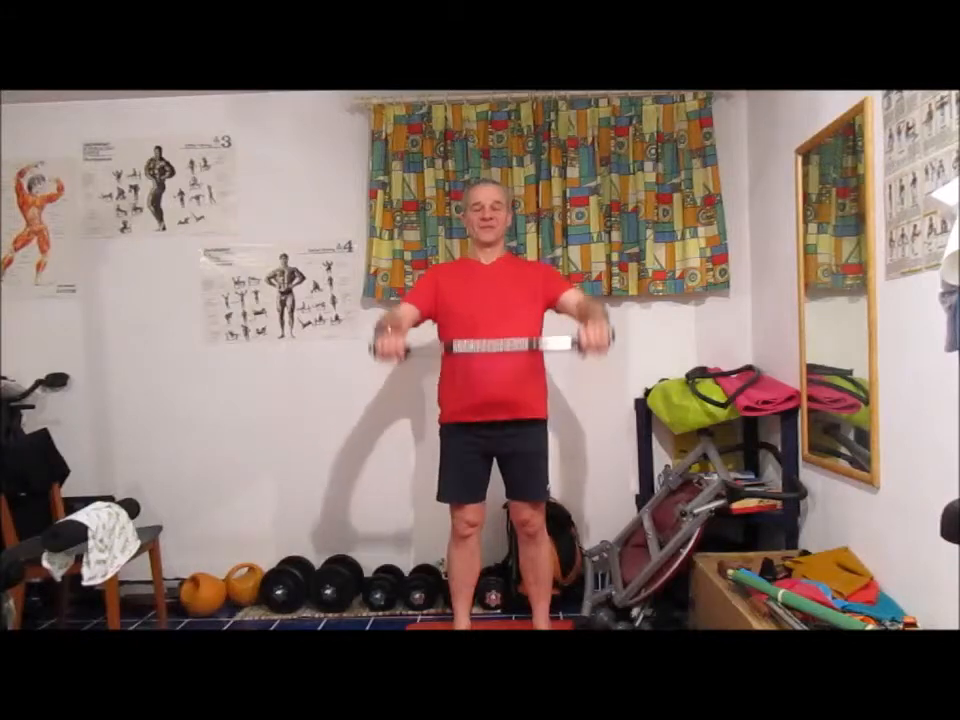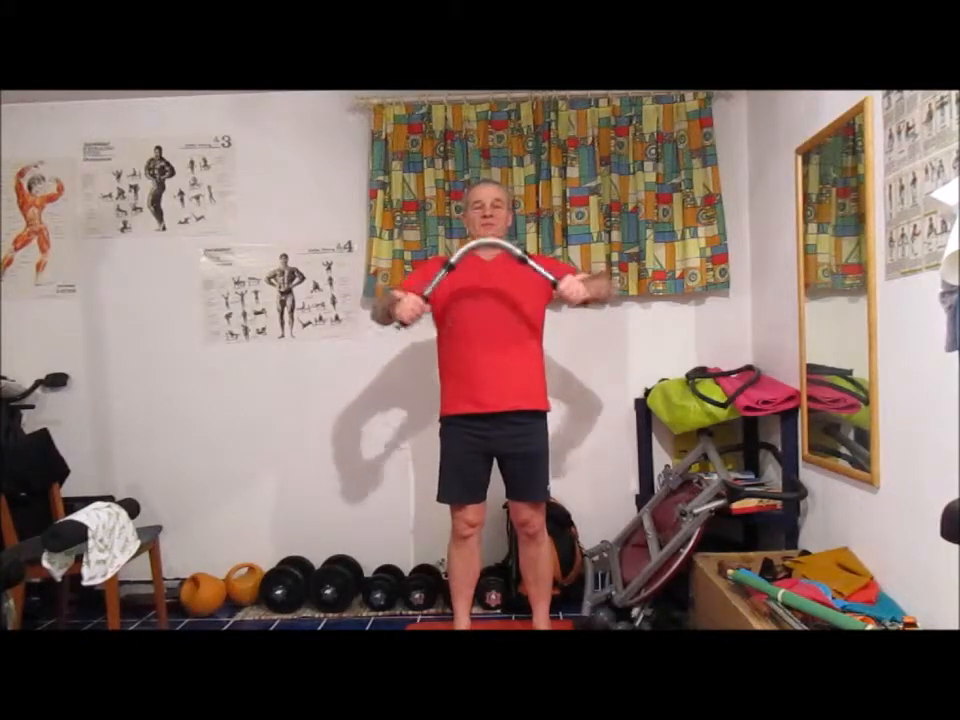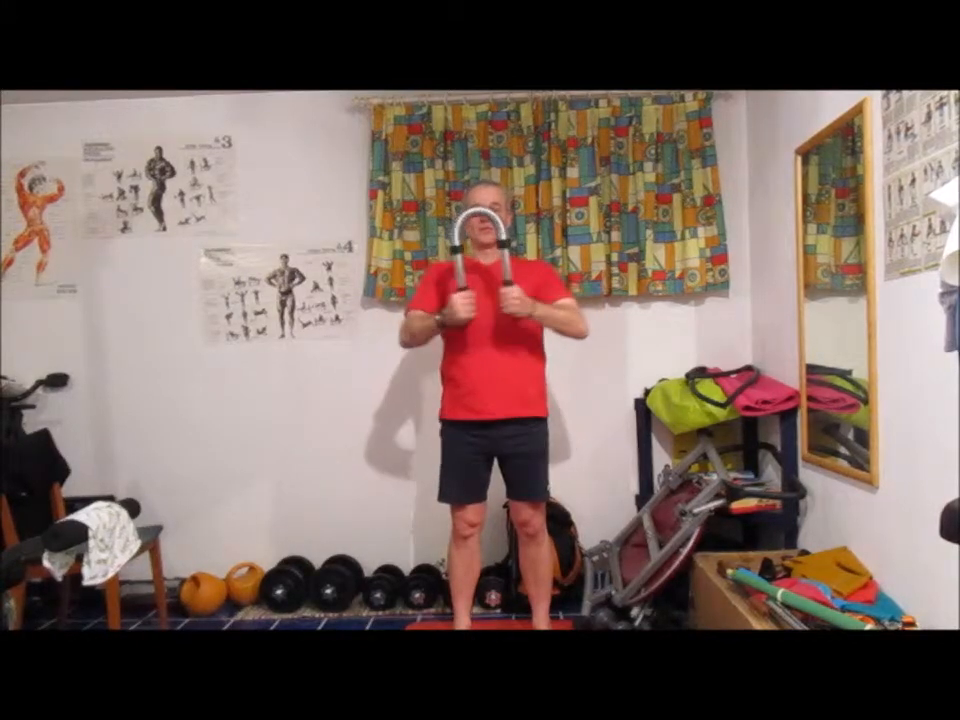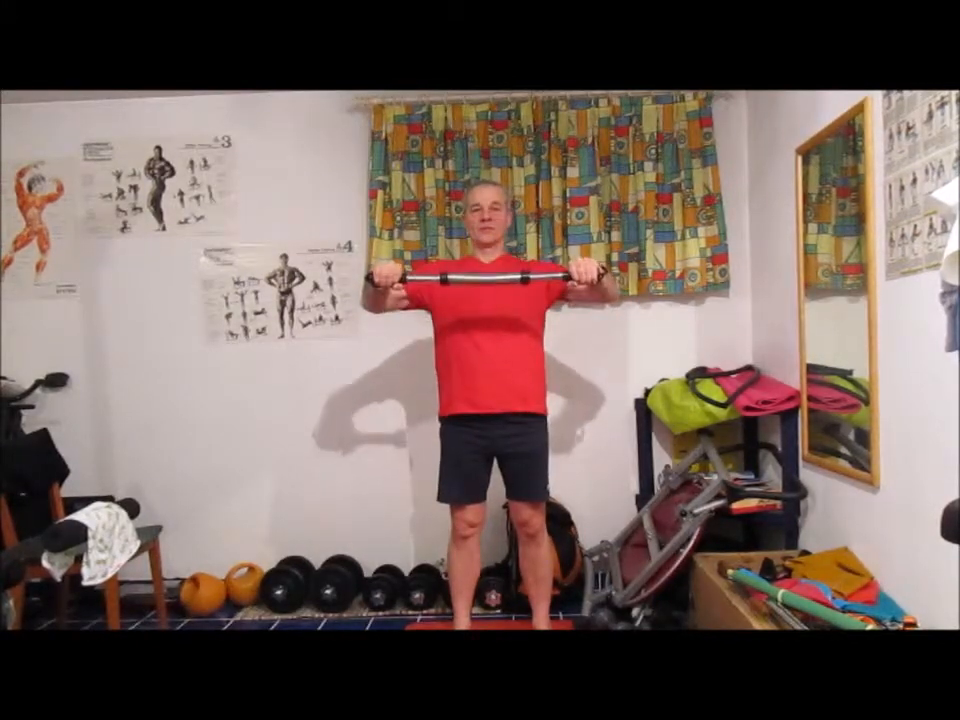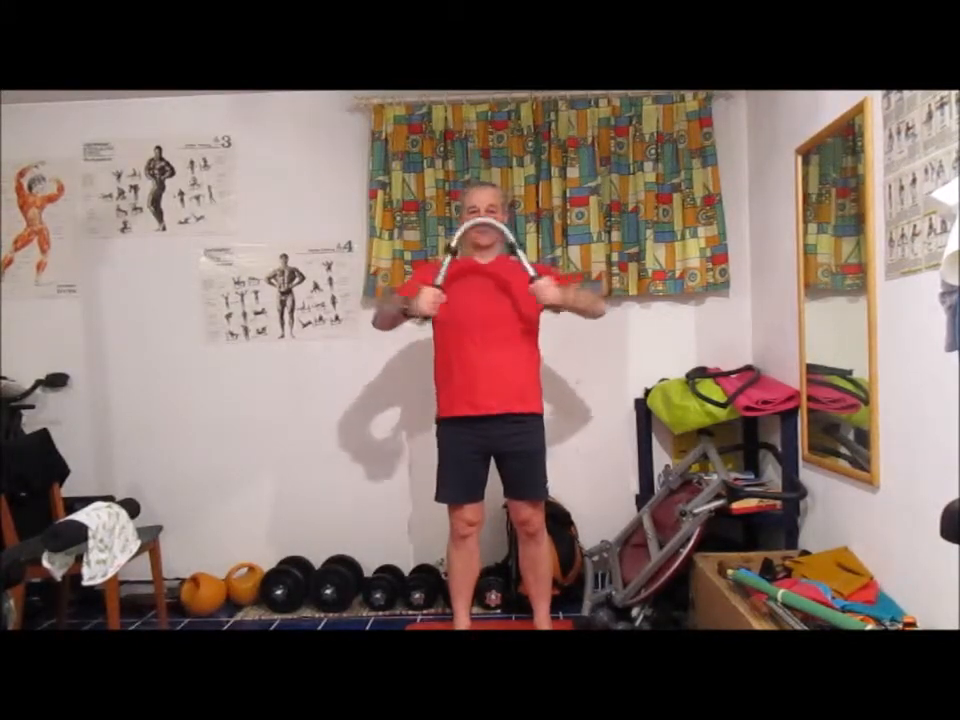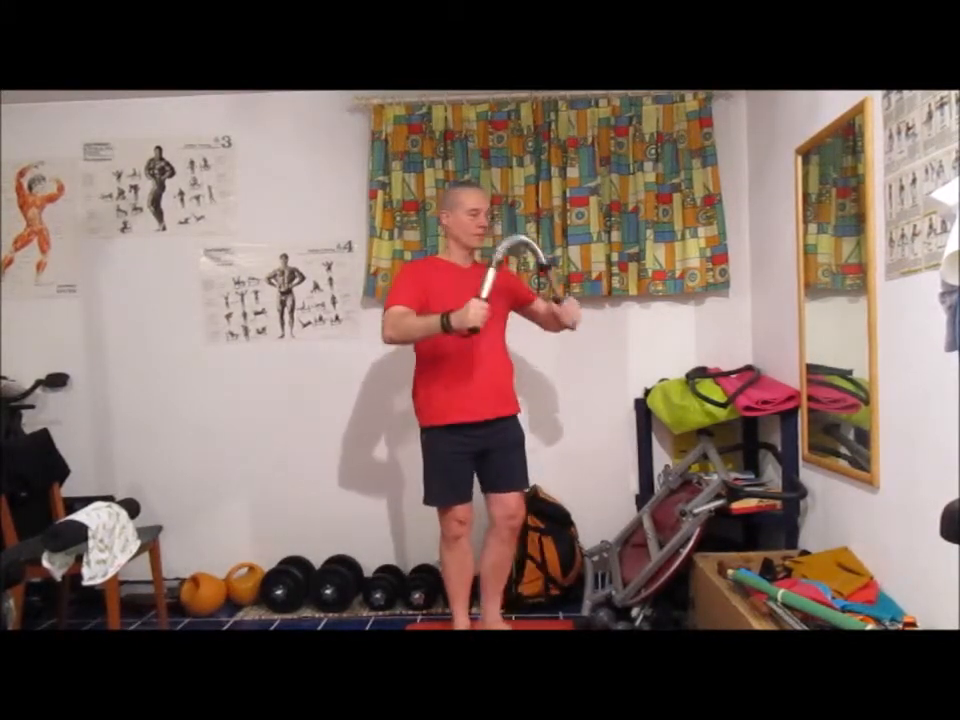
dt=0.7s
person 1, frame 1
left shoulder: (536, 274)
right shoulder: (440, 277)
left elbow: (580, 302)
right elbow: (402, 315)
left wrist: (595, 319)
right wrist: (388, 330)
left hip: (524, 418)
right hip: (462, 421)
left knee: (530, 523)
right knee: (465, 524)
left ankle: (541, 623)
right ankle: (461, 623)
person 1, frame 2
left shoulder: (538, 267)
right shoulder: (438, 270)
left elbow: (603, 287)
right elbow: (381, 312)
left wrist: (588, 287)
right wrist: (394, 307)
left hip: (524, 416)
right hip: (462, 419)
left knee: (531, 523)
right knee: (465, 524)
left ankle: (542, 622)
right ankle: (461, 623)
person 1, frame 3
left shoulder: (537, 272)
right shoulder: (441, 275)
left elbow: (579, 326)
right elbow: (408, 336)
left wrist: (530, 307)
right wrist: (442, 317)
left hip: (524, 420)
right hip: (463, 422)
left knee: (531, 524)
right knee: (465, 525)
left ankle: (542, 623)
right ankle: (461, 623)
person 1, frame 4
left shoulder: (539, 274)
right shoulder: (437, 275)
left elbow: (609, 296)
right elbow: (376, 305)
left wrist: (596, 274)
right wrist: (378, 282)
left hip: (524, 419)
right hip: (462, 422)
left knee: (531, 523)
right knee: (465, 525)
left ankle: (541, 622)
right ankle: (461, 623)
person 1, frame 5
left shoulder: (531, 272)
right shoulder: (435, 273)
left elbow: (595, 308)
right elbow: (382, 319)
left wrist: (560, 295)
right wrist: (412, 306)
left hip: (521, 418)
right hip: (459, 421)
left knee: (530, 522)
right knee: (464, 525)
left ankle: (542, 622)
right ankle: (461, 623)
person 1, frame 6
left shoulder: (501, 276)
right shoulder: (417, 273)
left elbow: (544, 313)
right elbow: (392, 330)
left wrist: (562, 314)
right wrist: (451, 321)
left hip: (501, 418)
right hip: (445, 423)
left knee: (509, 517)
right knee: (455, 525)
left ankle: (492, 615)
right ankle: (461, 623)
